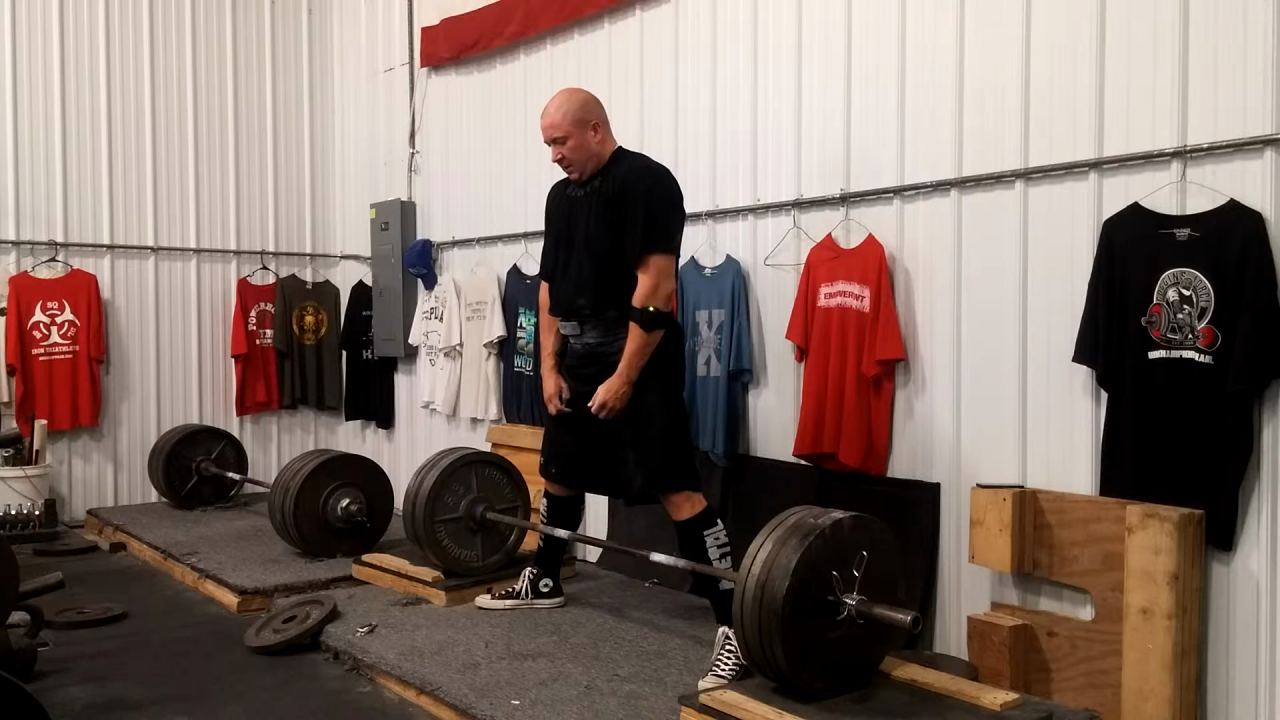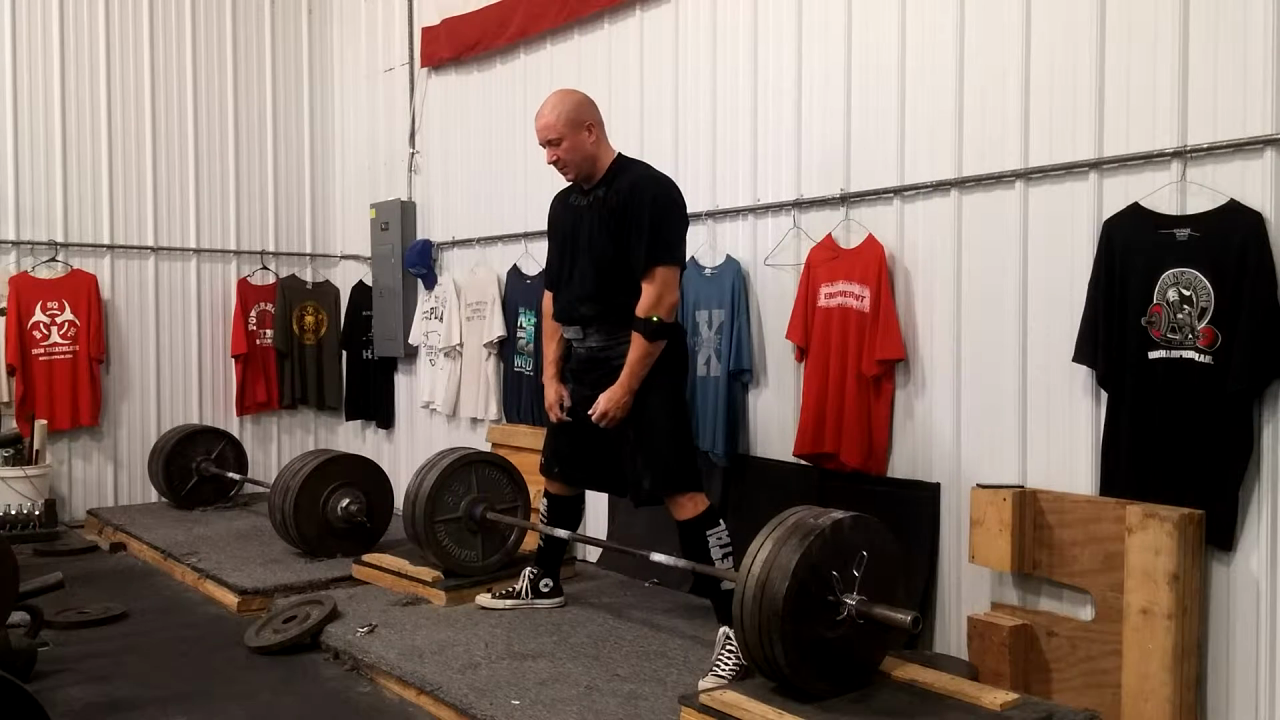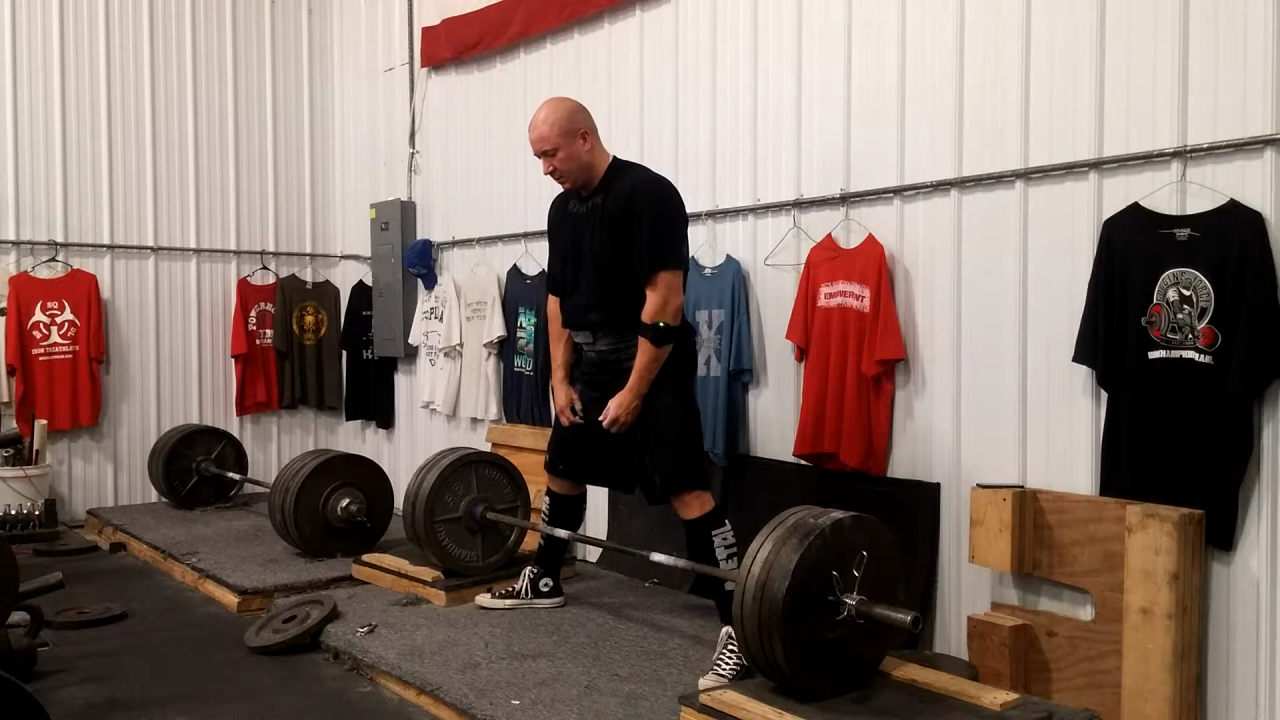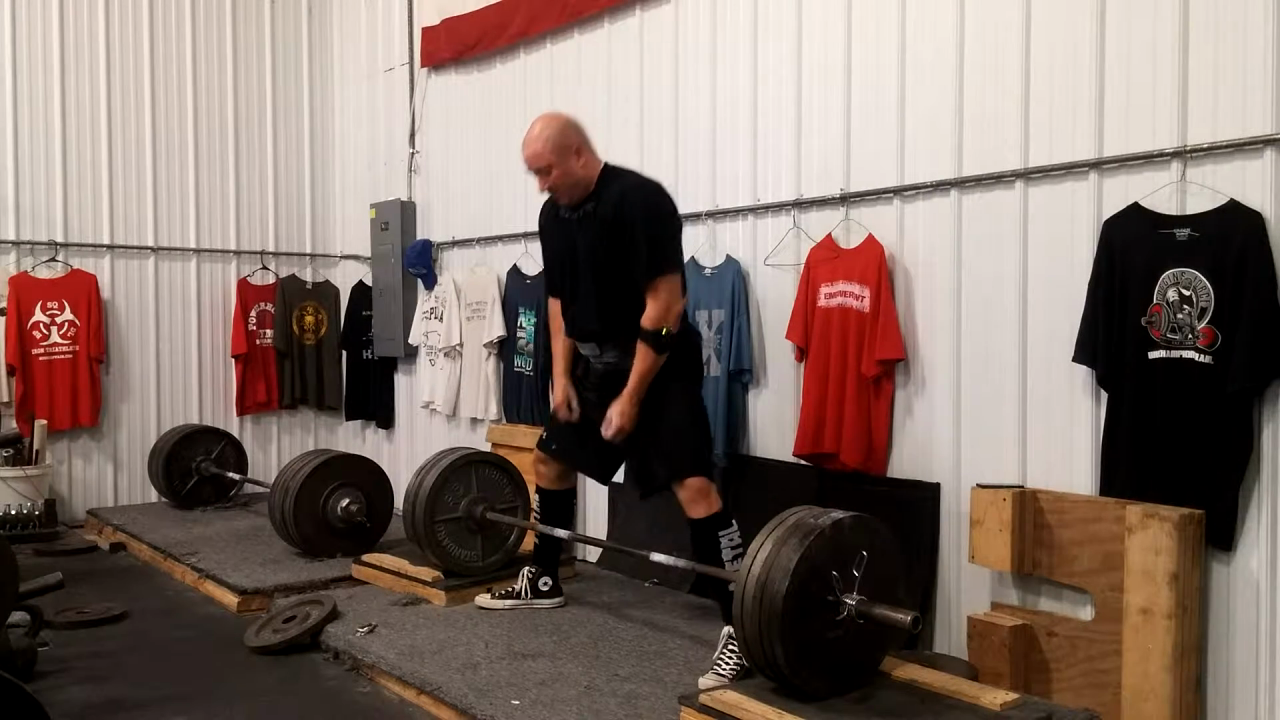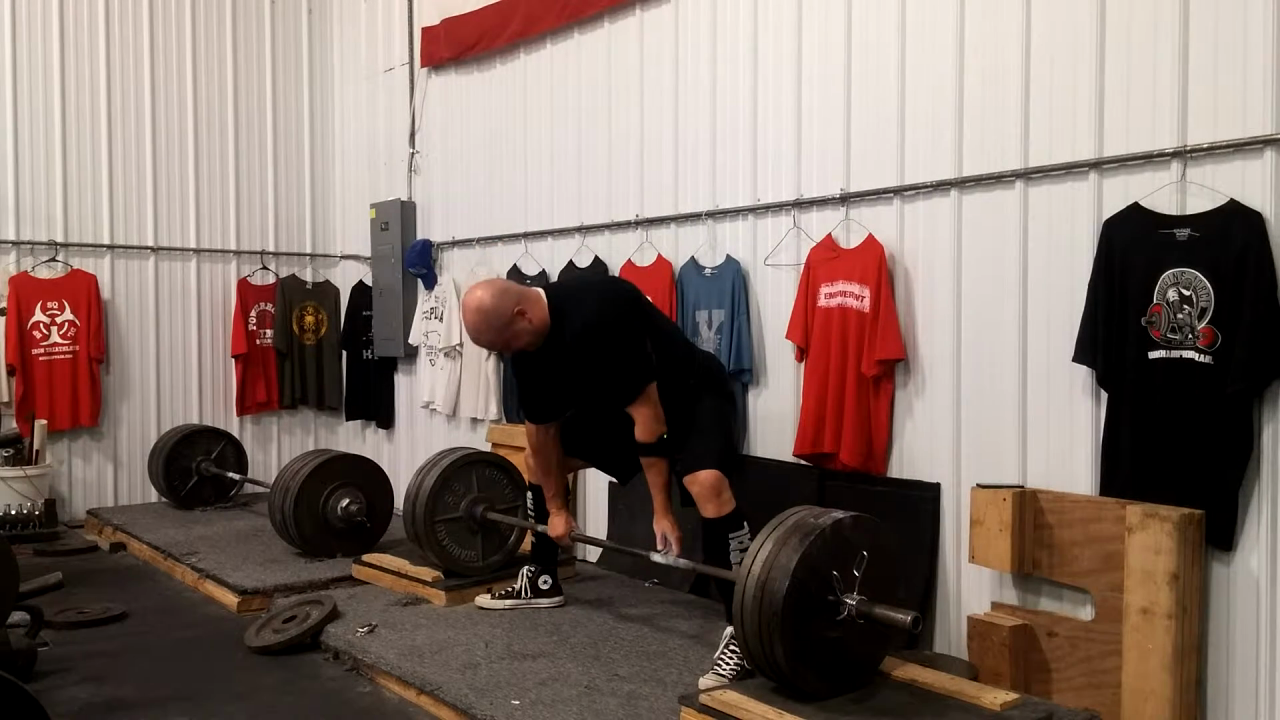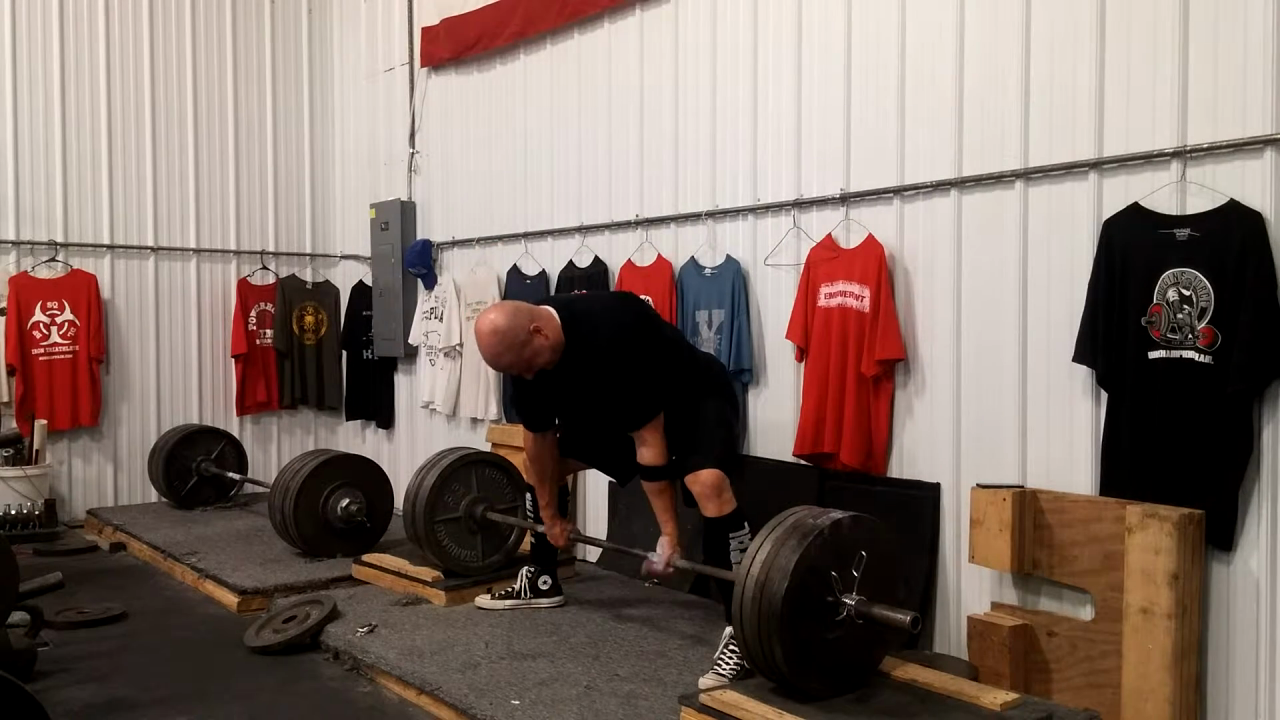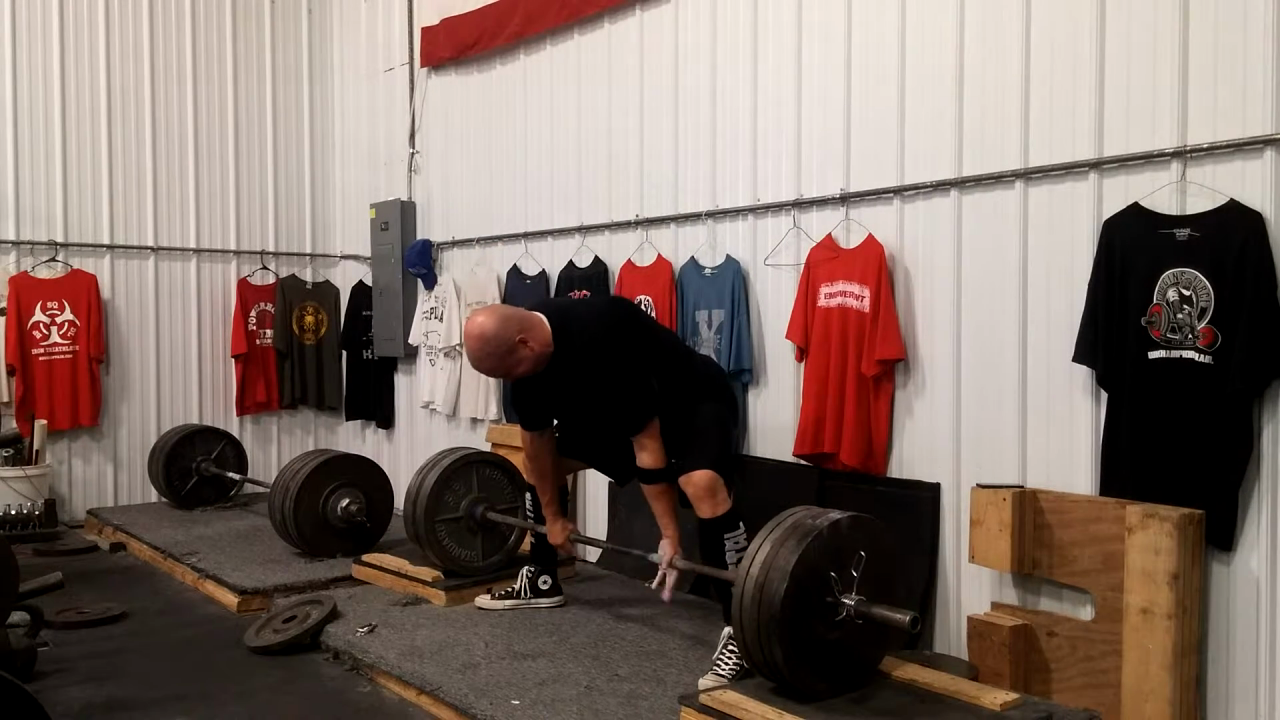
dt=0.7s
person 1, frame 1
left shoulder: (645, 181)
right shoulder: (562, 194)
left elbow: (656, 286)
right elbow: (549, 286)
left wrist: (623, 379)
right wrist: (550, 367)
left hip: (637, 362)
right hip: (578, 362)
left knee: (675, 489)
right knee: (559, 473)
left ankle: (733, 625)
right ankle: (544, 579)
person 1, frame 2
left shoulder: (648, 191)
right shoulder: (564, 204)
left elbow: (660, 295)
right elbow: (554, 294)
left wrist: (625, 387)
right wrist: (552, 376)
left hip: (642, 365)
right hip: (582, 365)
left knee: (679, 491)
right knee: (558, 473)
left ankle: (733, 627)
right ankle: (543, 580)
person 1, frame 3
left shoulder: (647, 195)
right shoulder: (563, 208)
left elbow: (665, 300)
right elbow: (559, 299)
left wrist: (634, 393)
right wrist: (560, 380)
left hip: (651, 365)
right hip: (591, 364)
left knee: (685, 491)
right knee: (561, 469)
left ankle: (738, 628)
right ankle: (543, 578)
person 1, frame 4
left shoulder: (641, 200)
right shoulder: (555, 215)
left elbow: (665, 303)
right elbow: (558, 299)
left wrist: (630, 397)
right wrist: (562, 374)
left hip: (660, 362)
right hip: (593, 363)
left knee: (692, 484)
right knee: (548, 457)
left ankle: (739, 627)
right ankle: (542, 580)
person 1, frame 5
left shoulder: (600, 314)
right shoulder: (527, 340)
left elbow: (647, 413)
right elbow: (542, 427)
left wrist: (662, 511)
right wrist: (557, 508)
left hip: (689, 393)
left knee: (706, 483)
right knee: (537, 460)
left ankle: (740, 631)
right ankle: (541, 579)
person 1, frame 6
left shoulder: (614, 336)
right shoulder: (526, 349)
left elbow: (649, 440)
right elbow: (539, 437)
left wrist: (669, 534)
right wrist: (550, 516)
left hip: (695, 398)
left knee: (708, 484)
right knee: (539, 463)
left ankle: (740, 632)
right ankle: (540, 580)
person 1, frame 7
left shoulder: (603, 343)
right shoulder: (529, 351)
left elbow: (647, 444)
right elbow: (537, 438)
left wrist: (670, 538)
right wrist: (553, 516)
left hip: (693, 401)
left knee: (702, 484)
right knee: (537, 462)
left ankle: (738, 632)
right ankle: (540, 580)
